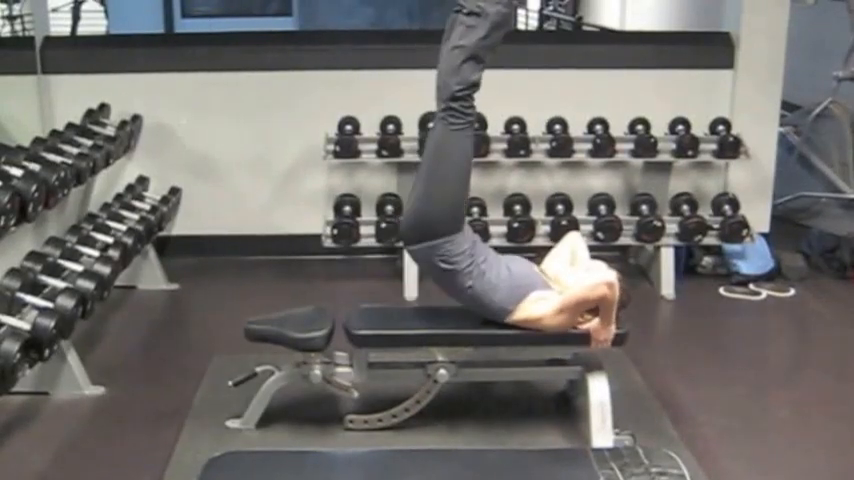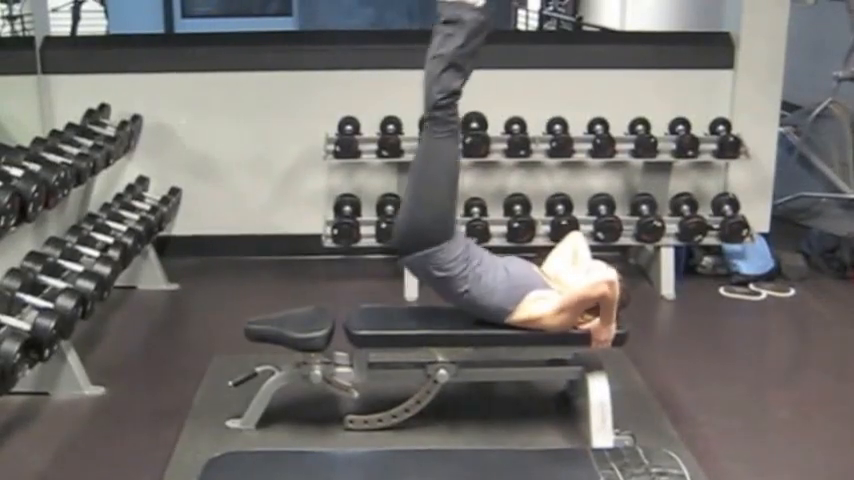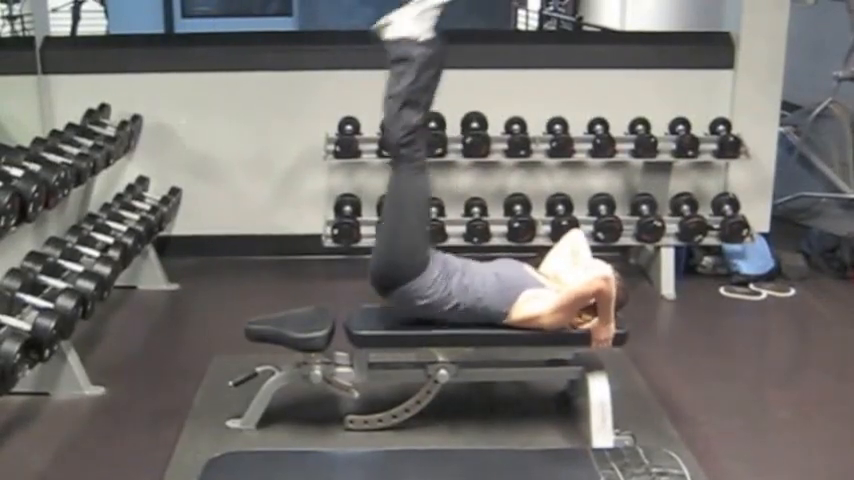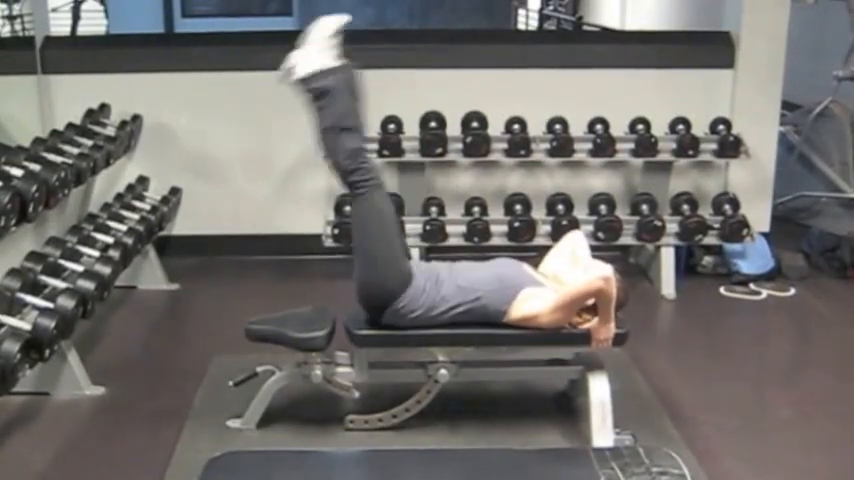
dt=0.2s
person 1, frame 1
left shoulder: (552, 313)
right shoulder: (549, 284)
left elbow: (606, 284)
right elbow: (573, 237)
left hip: (436, 240)
right hip: (440, 242)
person 1, frame 2
left shoulder: (552, 313)
right shoulder: (549, 285)
right elbow: (575, 236)
left wrist: (605, 324)
left hip: (428, 246)
right hip: (436, 250)
person 1, frame 3
left shoulder: (548, 311)
right shoulder: (546, 285)
left elbow: (599, 280)
right elbow: (575, 236)
left wrist: (604, 324)
left hip: (408, 278)
right hip: (424, 275)
left knee: (408, 156)
left ankle: (410, 40)
person 1, frame 4
left shoulder: (547, 309)
right shoulder: (541, 286)
left elbow: (602, 277)
right elbow: (575, 236)
left wrist: (605, 324)
left hip: (396, 297)
right hip: (404, 286)
left knee: (363, 180)
left ankle: (321, 73)
